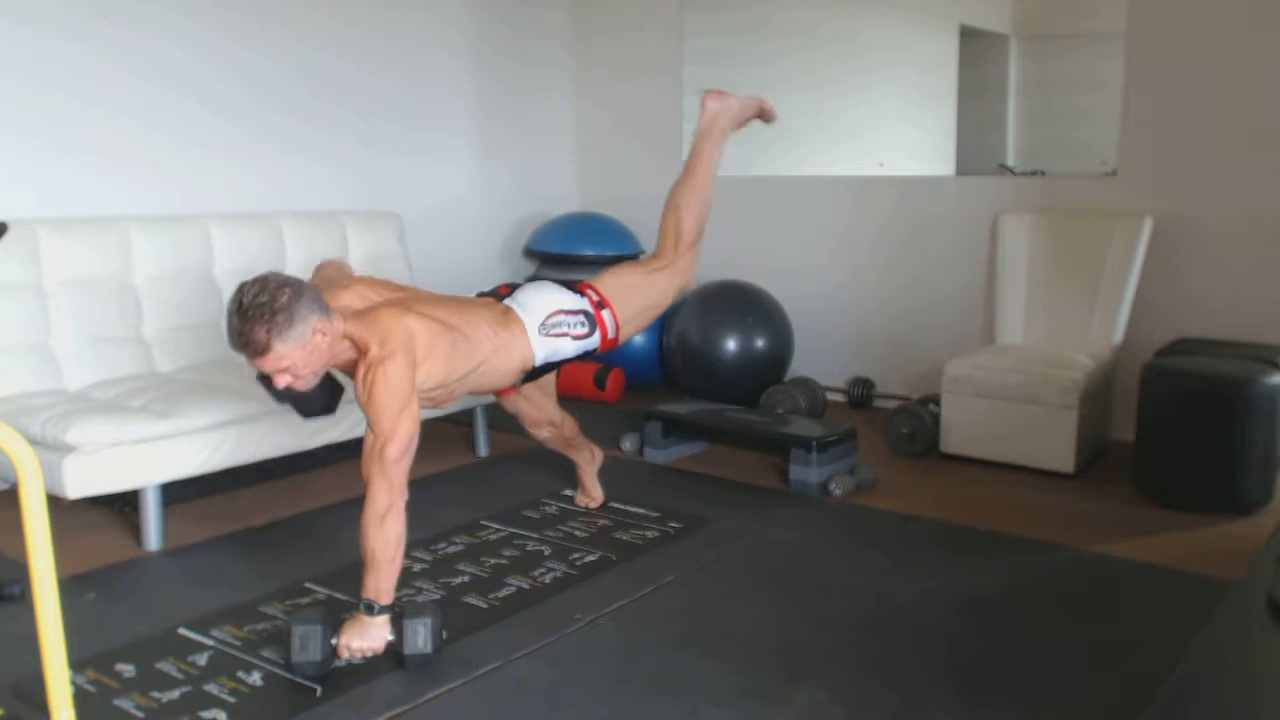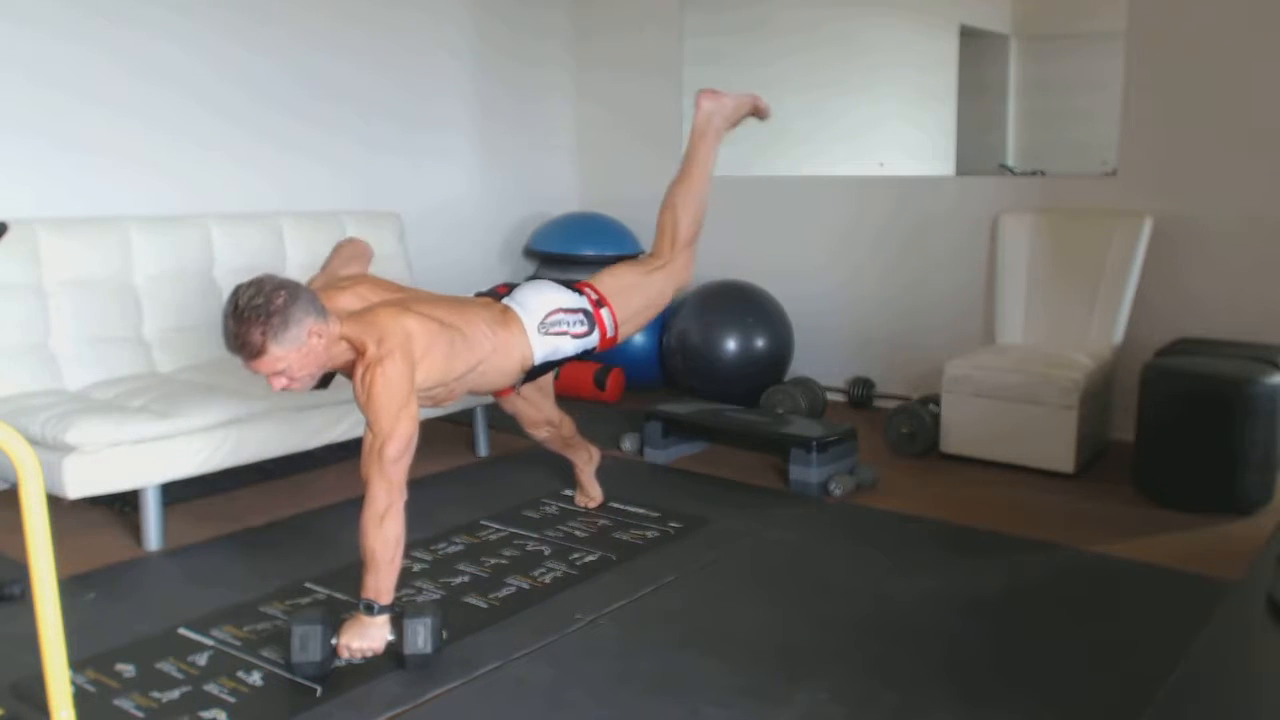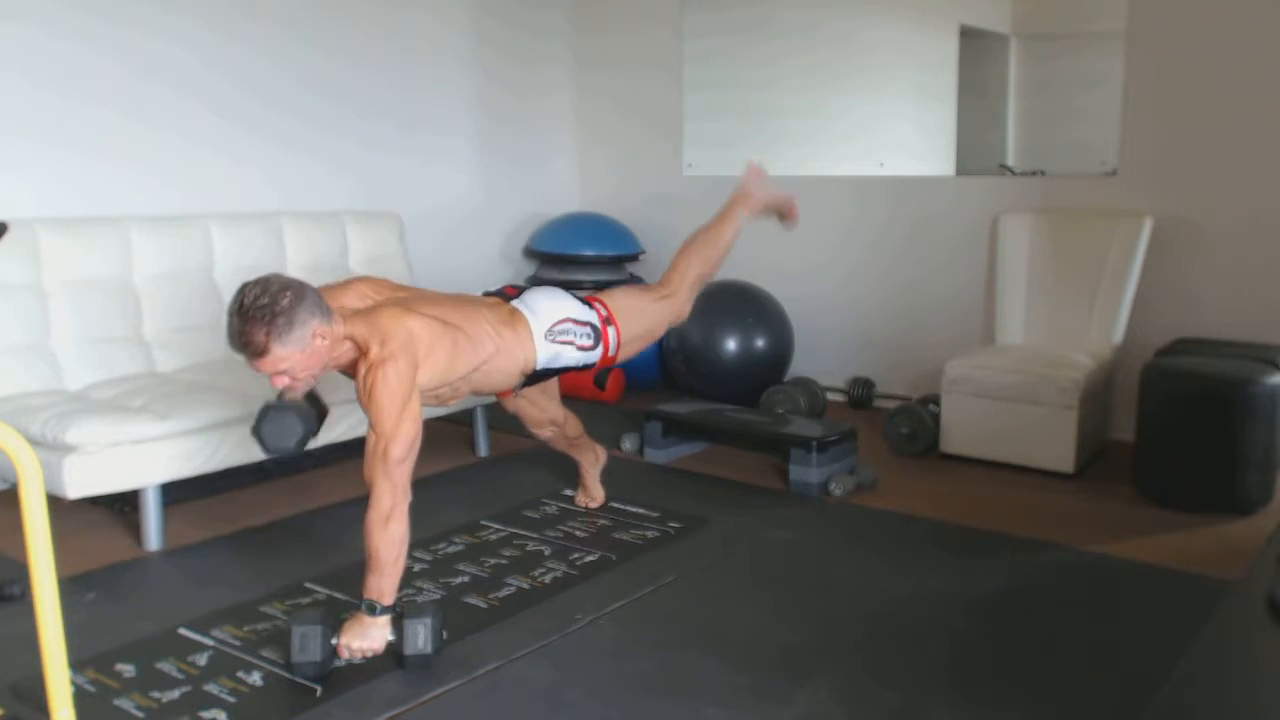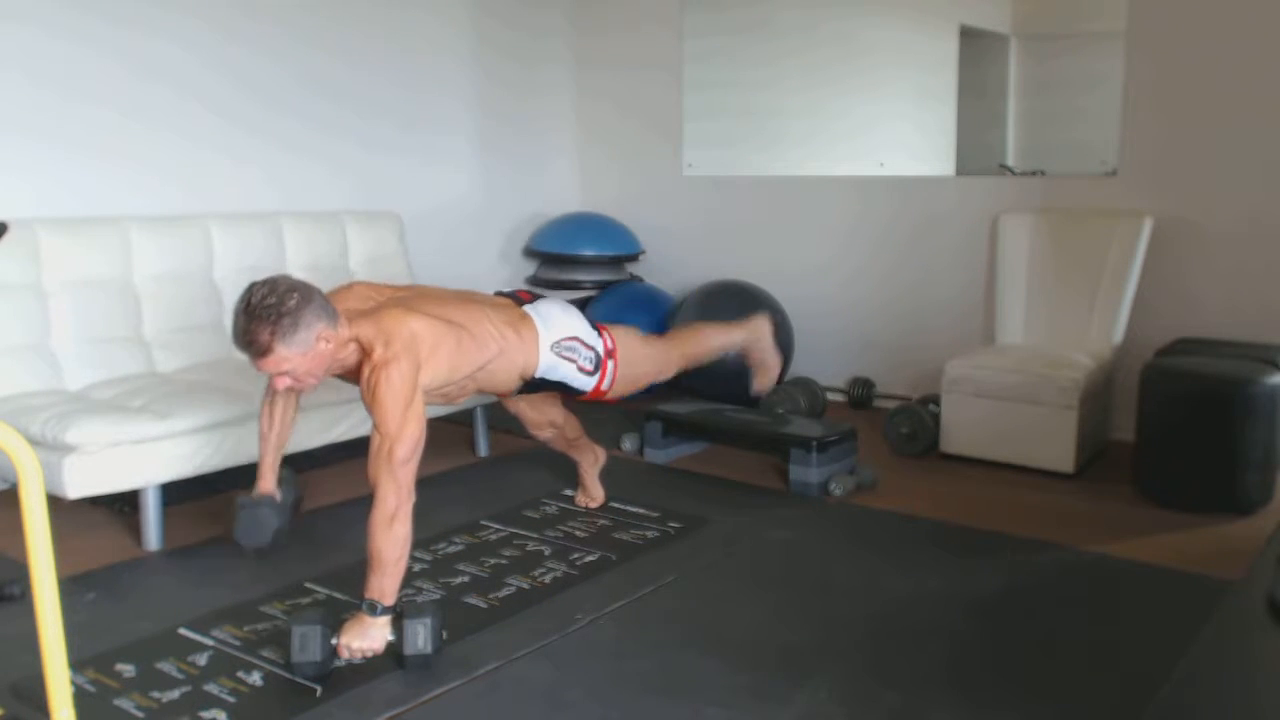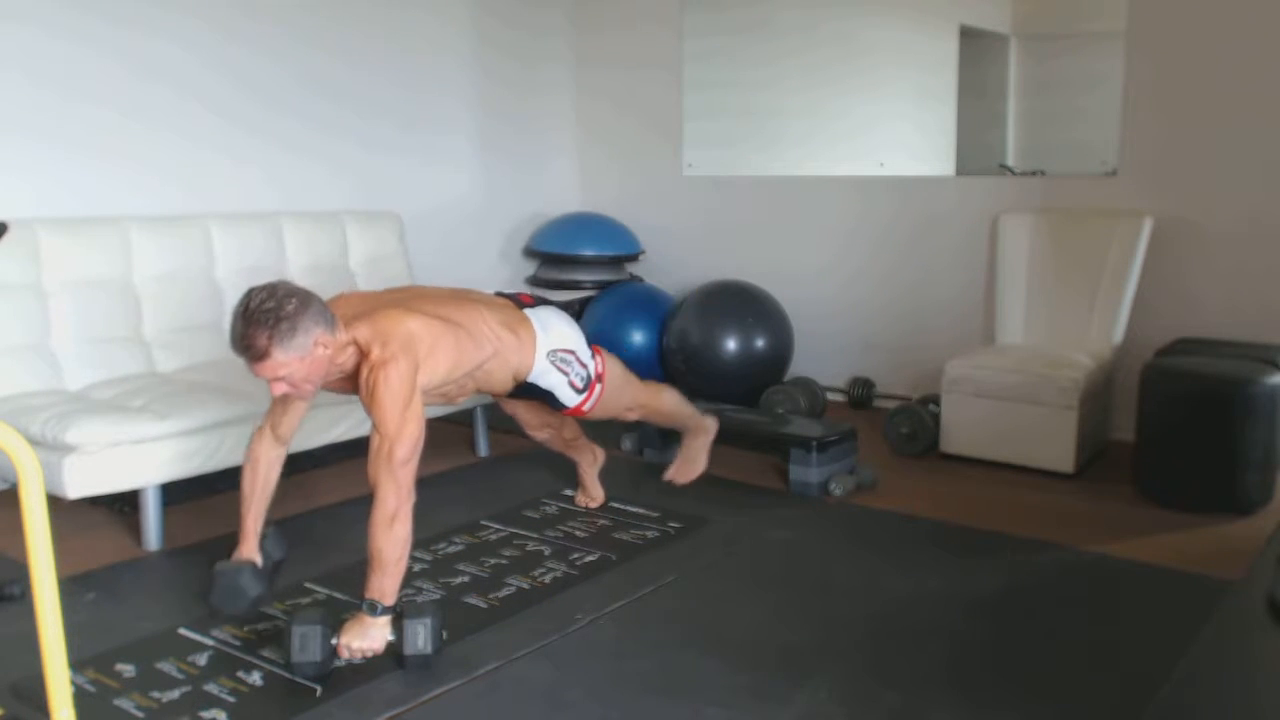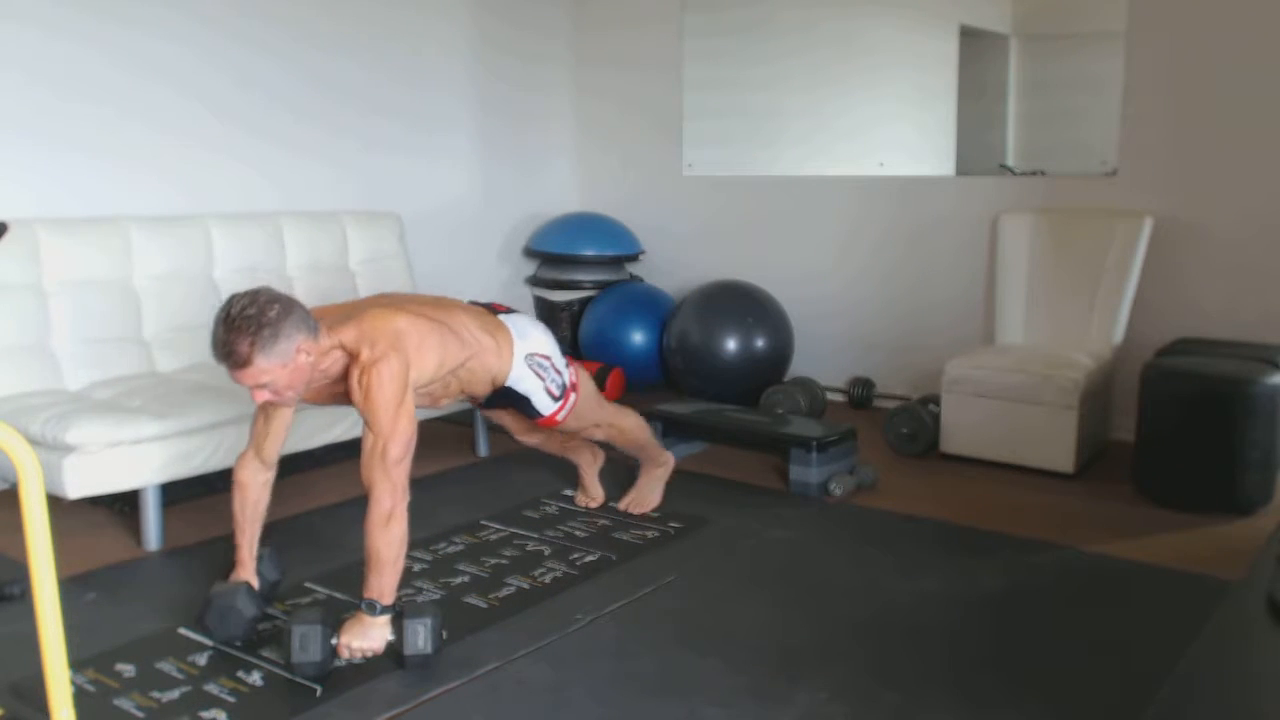
dt=0.2s
person 1, frame 1
left shoulder: (384, 362)
right shoulder: (327, 296)
left elbow: (386, 497)
right elbow: (329, 267)
left wrist: (374, 614)
right wrist: (304, 373)
left hip: (540, 324)
right hip: (499, 318)
left knee: (673, 265)
right knee: (543, 425)
left ankle: (713, 123)
right ankle: (586, 457)
person 1, frame 2
left shoulder: (382, 363)
right shoulder: (326, 299)
left elbow: (386, 499)
right elbow: (354, 246)
left wrist: (374, 613)
left hip: (537, 321)
right hip: (498, 322)
left knee: (670, 264)
right knee: (540, 425)
left ankle: (709, 124)
right ankle: (582, 457)
person 1, frame 3
left shoulder: (386, 362)
right shoulder: (327, 304)
left elbow: (390, 499)
left wrist: (374, 614)
right wrist: (292, 388)
left hip: (543, 328)
right hip: (504, 317)
left knee: (673, 299)
right knee: (544, 423)
left ankle: (748, 198)
right ankle: (588, 463)
person 1, frame 4
left shoulder: (387, 361)
right shoulder: (327, 316)
left elbow: (393, 498)
right elbow: (280, 392)
left wrist: (376, 615)
right wrist: (267, 476)
left hip: (546, 338)
right hip: (505, 319)
left knee: (664, 357)
right knee: (545, 426)
left ankle: (749, 335)
right ankle: (588, 459)
person 1, frame 5
left shoulder: (387, 363)
right shoulder: (313, 338)
left elbow: (393, 498)
right elbow: (270, 438)
left wrist: (376, 615)
right wrist: (248, 544)
left hip: (543, 343)
right hip: (498, 322)
left knee: (630, 402)
right knee: (540, 425)
left ankle: (697, 426)
right ankle: (586, 457)
person 1, frame 6
left shoulder: (376, 363)
right shoulder: (289, 353)
left elbow: (389, 498)
right elbow: (256, 464)
left wrist: (375, 614)
right wrist: (245, 567)
left hip: (515, 350)
right hip: (473, 332)
left knee: (596, 420)
right knee: (528, 431)
left ankle: (656, 462)
right ankle: (585, 461)
